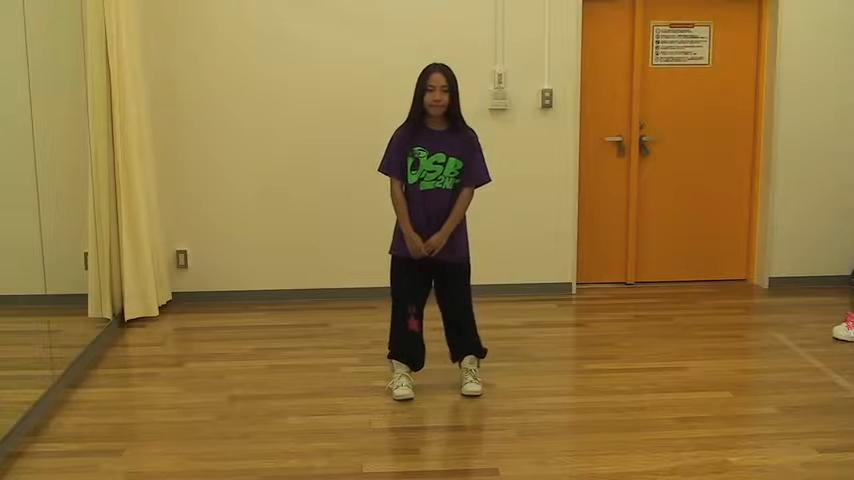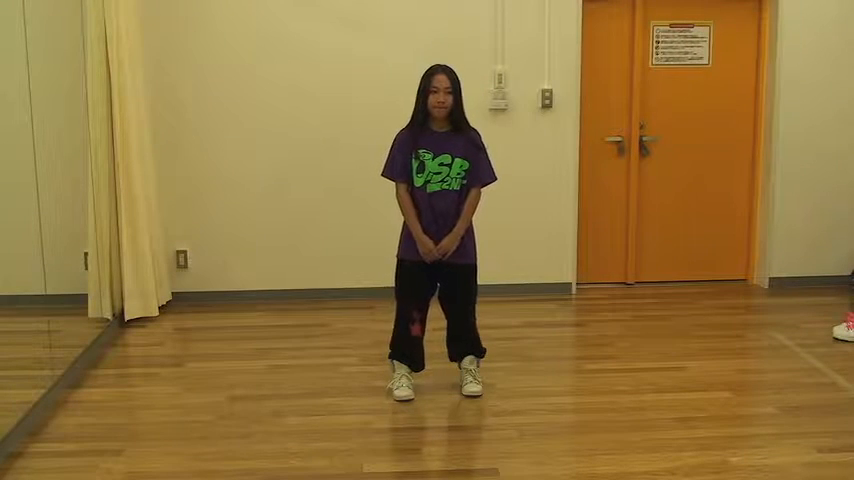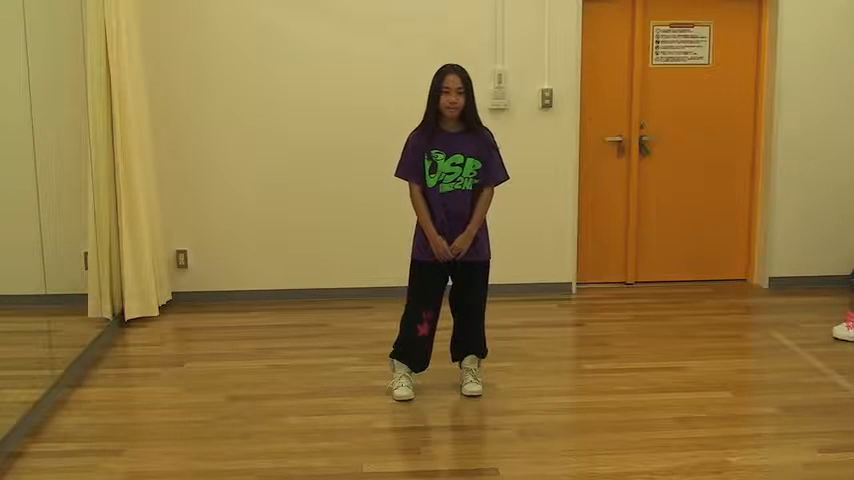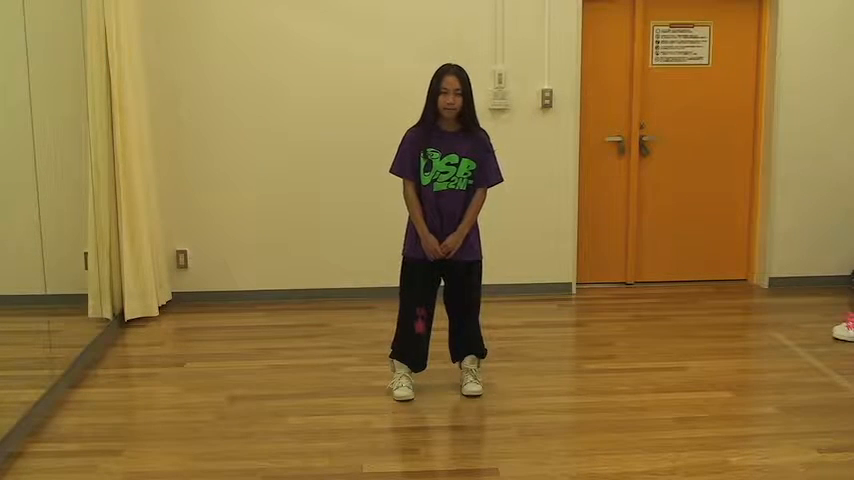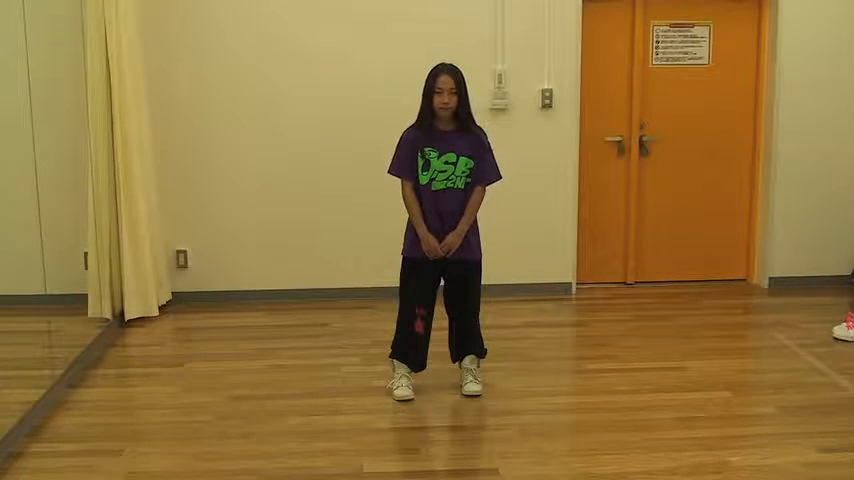
dt=1s
person 1, frame 1
left shoulder: (465, 139)
right shoulder: (405, 136)
left elbow: (467, 190)
right elbow: (396, 187)
left wrist: (443, 234)
right wrist: (409, 234)
left hip: (451, 241)
right hip: (410, 240)
left knee: (457, 304)
right knee: (407, 306)
left ankle: (469, 364)
right ankle: (402, 367)
person 1, frame 2
left shoulder: (469, 140)
right shoulder: (408, 139)
left elbow: (475, 191)
right elbow: (402, 190)
left wrist: (455, 236)
right wrist: (420, 237)
left hip: (458, 243)
right hip: (417, 243)
left knee: (461, 307)
right knee: (411, 308)
left ankle: (469, 365)
right ankle: (402, 369)
person 1, frame 3
left shoulder: (482, 139)
right shoulder: (421, 139)
left elbow: (488, 191)
right elbow: (415, 190)
left wrist: (467, 236)
right wrist: (434, 237)
left hip: (472, 242)
right hip: (430, 242)
left knee: (470, 307)
right knee: (421, 307)
left ankle: (470, 366)
right ankle: (402, 369)
person 1, frame 4
left shoulder: (477, 140)
right shoulder: (417, 137)
left elbow: (481, 191)
right elbow: (409, 188)
left wrist: (459, 235)
right wrist: (425, 235)
left hip: (464, 242)
right hip: (422, 241)
left knee: (465, 307)
right knee: (415, 307)
left ankle: (469, 367)
right ankle: (402, 370)
person 1, frame 5
left shoulder: (475, 138)
right shoulder: (414, 137)
left elbow: (479, 189)
right elbow: (407, 188)
left wrist: (459, 233)
right wrist: (424, 234)
left hip: (463, 241)
right hip: (422, 241)
left knee: (465, 306)
right knee: (415, 307)
left ankle: (469, 367)
right ankle: (402, 370)
